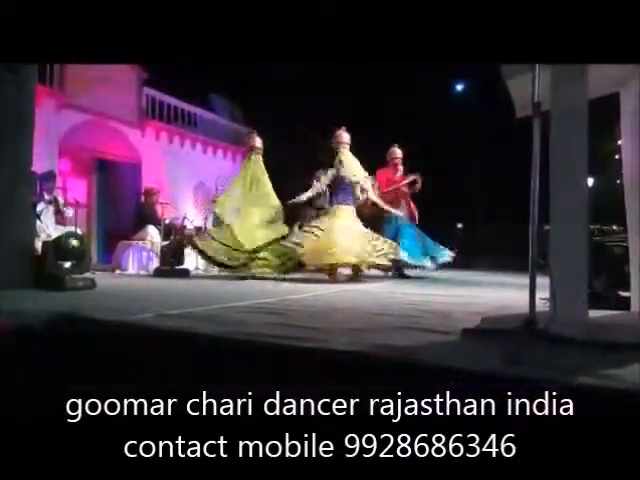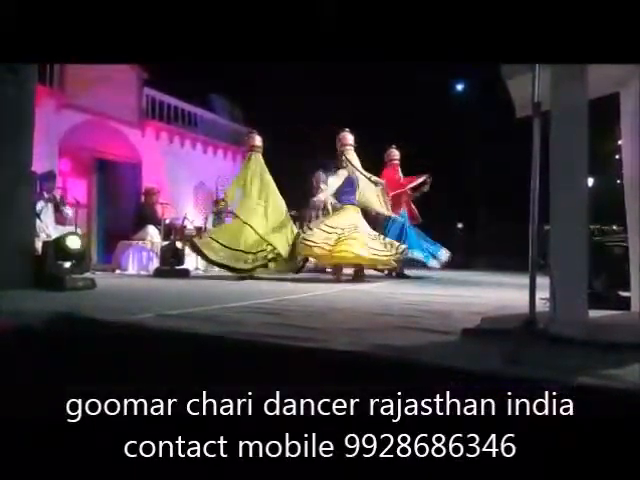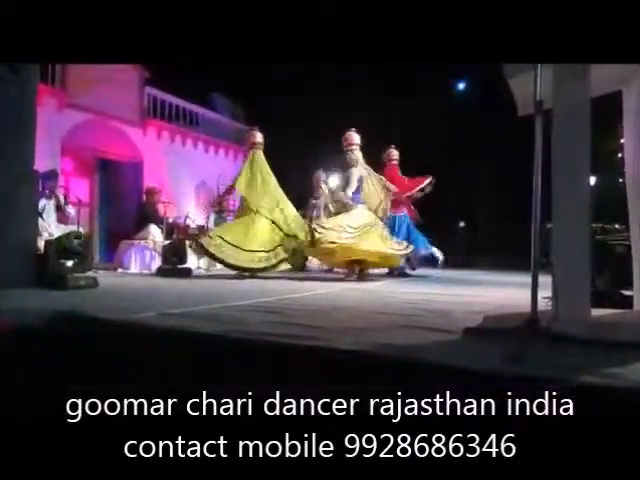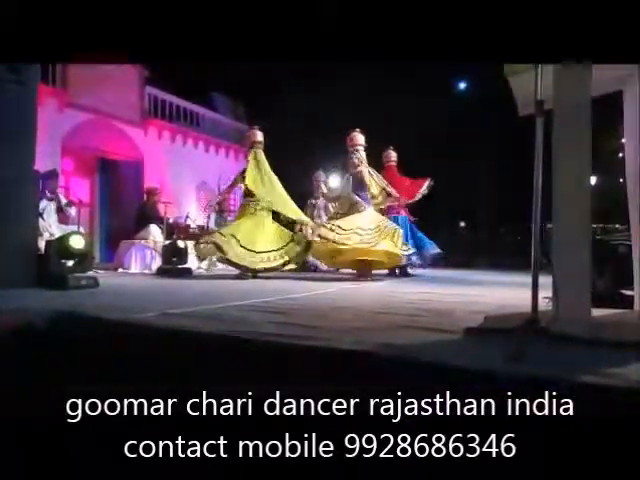
dt=0.1s
person 1, frame 1
left shoulder: (333, 172)
right shoulder: (355, 173)
left elbow: (320, 186)
right elbow: (366, 189)
left wrist: (305, 196)
left hip: (338, 211)
right hip: (350, 211)
left knee: (331, 239)
right knee: (354, 242)
left ankle: (333, 273)
right ankle: (356, 272)
person 1, frame 2
left shoulder: (343, 172)
right shoulder: (356, 173)
left elbow: (333, 186)
left wrist: (322, 196)
left hip: (346, 211)
right hip: (354, 211)
left ankle: (338, 272)
right ankle: (358, 273)
person 1, frame 3
left shoulder: (354, 170)
right shoulder: (360, 171)
left elbow: (351, 186)
left wrist: (347, 194)
left hip: (356, 211)
right hip: (352, 211)
left ankle: (352, 269)
right ankle: (361, 270)
person 1, frame 4
left shoulder: (363, 171)
right shoulder: (351, 176)
left hip: (364, 212)
right hip: (353, 212)
left knee: (362, 239)
left ankle: (365, 270)
right ankle: (363, 270)
person 2, frame 1
left shoulder: (243, 176)
right shoulder: (261, 177)
left elbow: (234, 194)
right elbow: (268, 197)
left hip: (243, 214)
right hip: (256, 215)
left knee: (239, 241)
left ankle: (245, 268)
right ankle: (250, 269)
person 2, frame 2
left shoulder: (243, 176)
right shoulder: (264, 177)
left elbow: (232, 193)
right elbow: (272, 197)
left hip: (243, 215)
right hip: (258, 215)
left knee: (241, 240)
left ankle: (244, 271)
right ankle: (248, 271)
person 2, frame 3
left shoulder: (243, 174)
right shoulder: (267, 175)
left elbow: (230, 190)
right elbow: (274, 194)
left hip: (247, 212)
right hip: (263, 214)
left knee: (241, 239)
right knee: (259, 241)
left ankle: (244, 268)
right ankle: (253, 268)
person 2, frame 4
left shoulder: (245, 173)
right shoulder: (268, 175)
left elbow: (229, 189)
right elbow: (277, 193)
left hip: (249, 211)
right hip: (264, 213)
left knee: (245, 239)
right knee: (261, 241)
left ankle: (247, 269)
right ankle: (256, 270)
person 3, frame 1
left shoulder: (401, 184)
right shoulder: (392, 181)
left elbow: (405, 195)
left wrist: (414, 188)
right wrist: (409, 181)
left hip: (404, 216)
right hip: (396, 215)
left knee: (406, 240)
right knee: (400, 241)
left ankle: (399, 269)
right ankle: (398, 269)
person 3, frame 2
left shoulder: (401, 185)
left elbow: (408, 196)
left wrist: (420, 190)
right wrist: (420, 181)
left hip: (402, 215)
right hip: (397, 215)
left knee: (403, 242)
right knee: (401, 241)
left ankle: (398, 269)
right ankle: (398, 269)
person 3, frame 3
left shoulder: (389, 174)
right shoulder: (391, 173)
left elbow: (405, 193)
right elbow: (404, 185)
left wrist: (423, 189)
right wrist: (426, 181)
left hip: (399, 213)
right hip: (398, 214)
right knee: (401, 241)
left ankle: (394, 268)
right ankle: (399, 269)
person 3, frame 4
left shoulder: (386, 176)
right shoulder: (392, 175)
right elbow: (406, 185)
right wrist: (425, 184)
left hip: (391, 214)
right hip: (398, 214)
left ankle: (393, 268)
right ankle: (402, 269)
